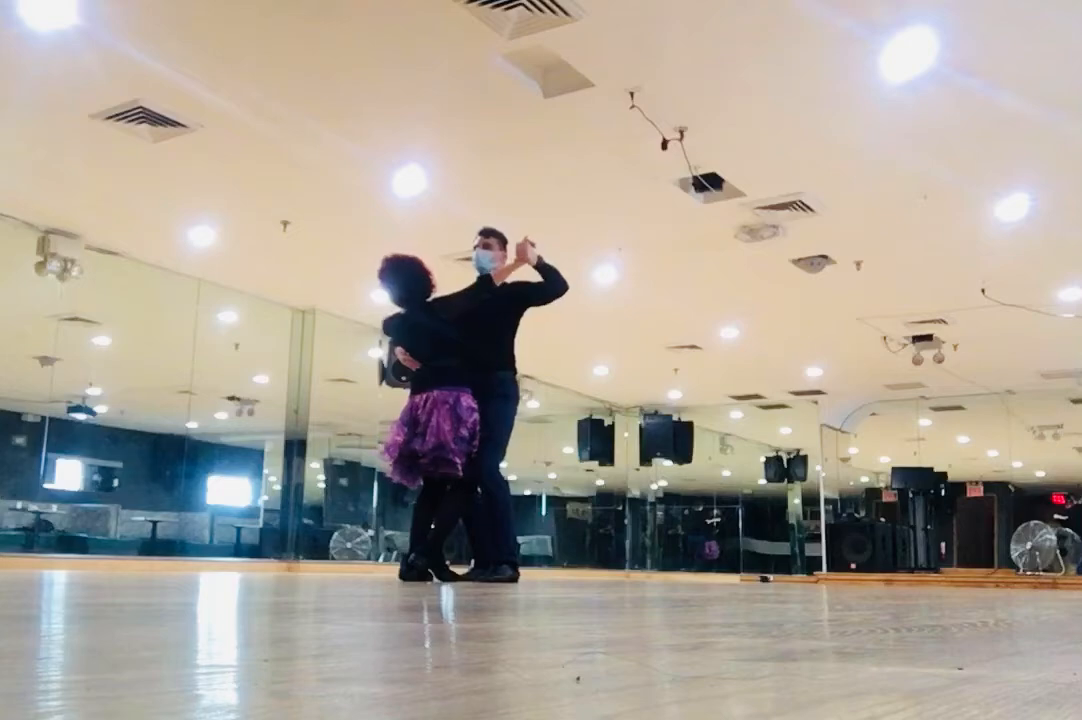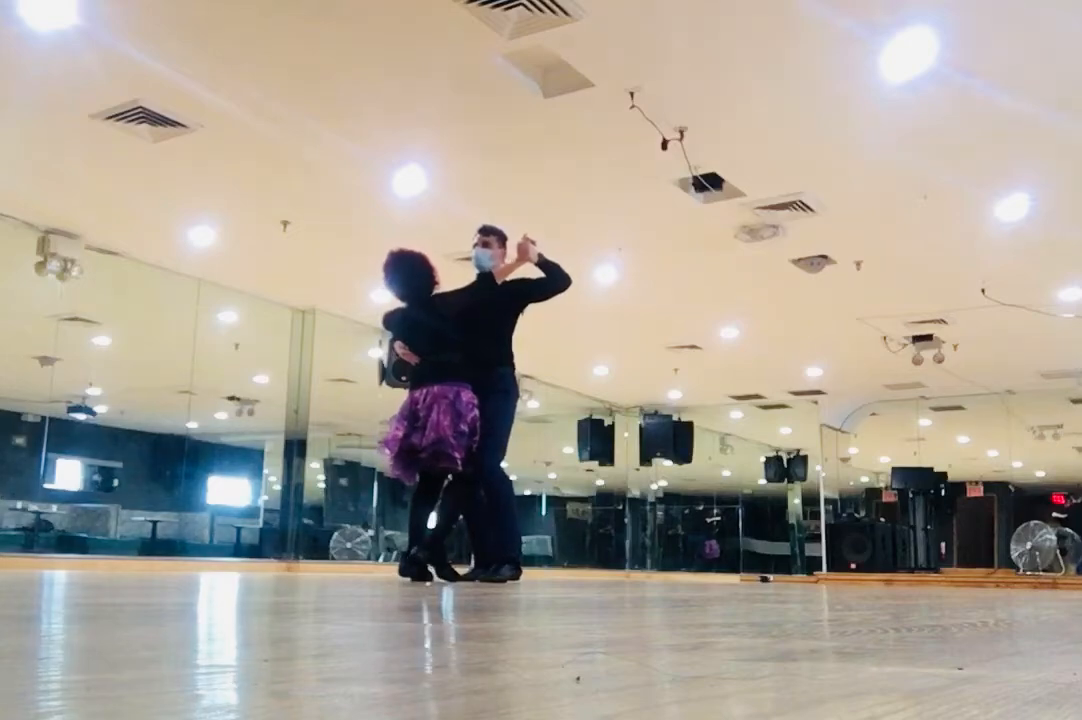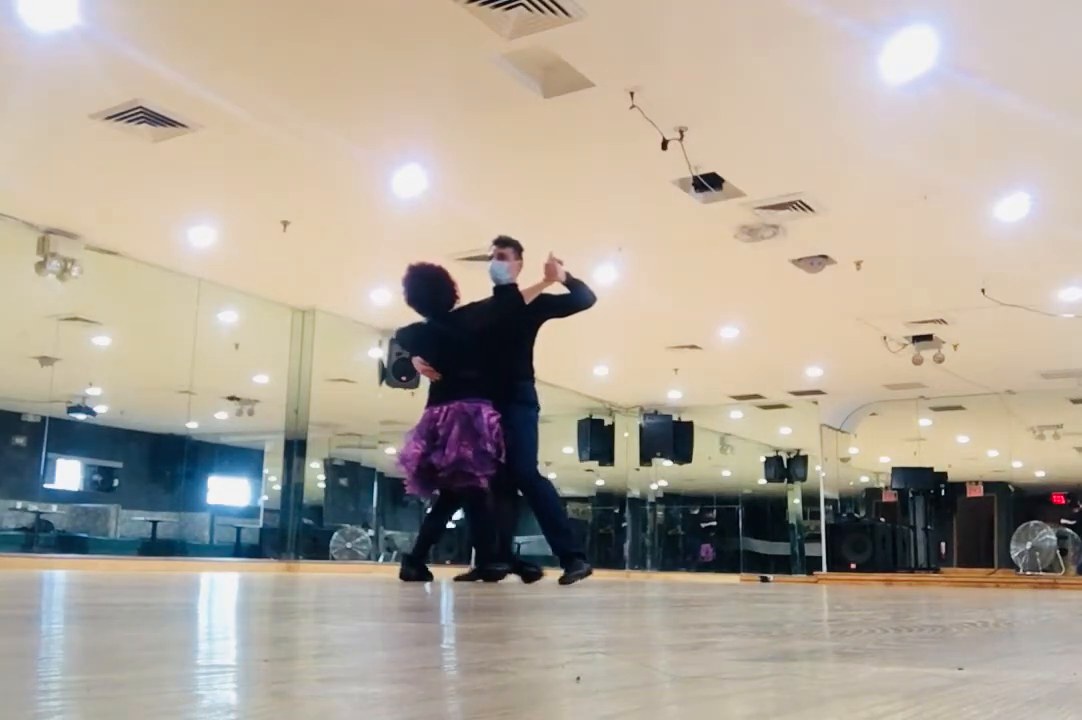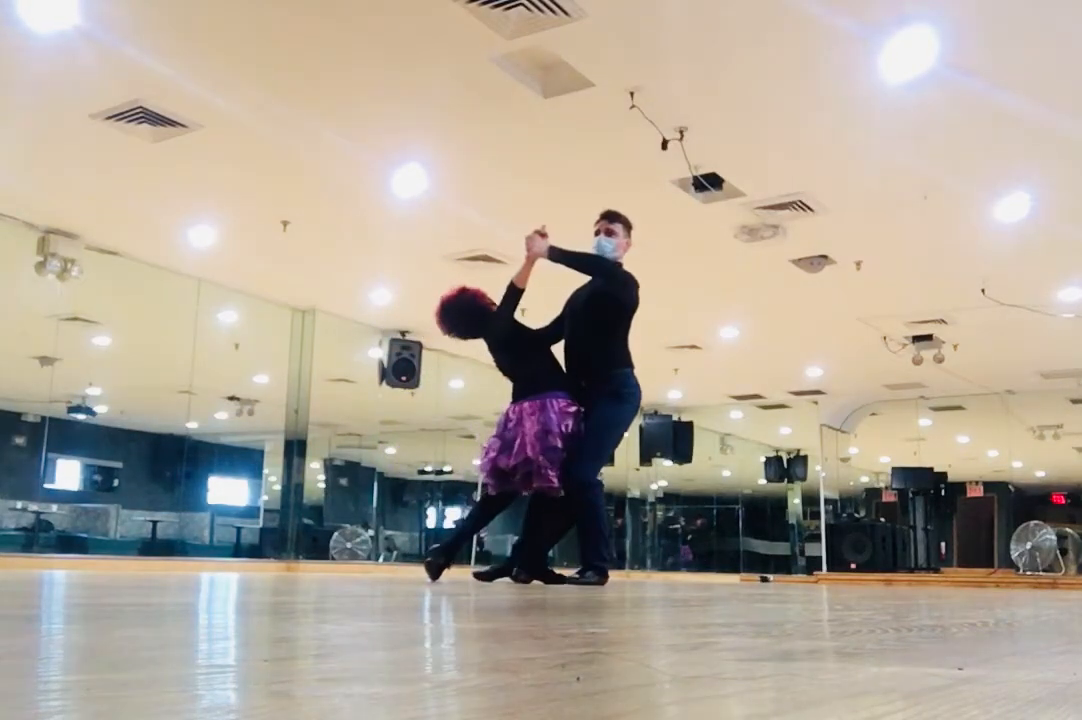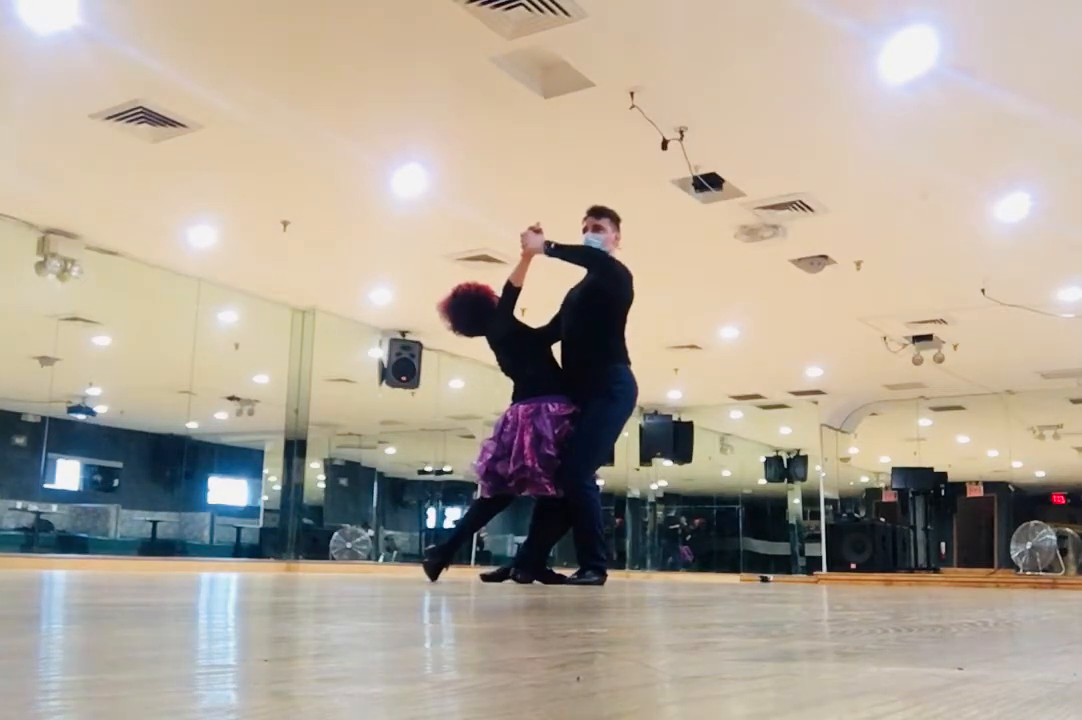
dt=1s
person 1, frame 1
left shoulder: (512, 293)
right shoulder: (458, 300)
left elbow: (558, 287)
left wrist: (534, 260)
right wrist: (405, 349)
left hip: (497, 388)
left knee: (486, 468)
right knee: (462, 473)
left ankle: (506, 560)
right ankle: (484, 559)
person 1, frame 2
left shoulder: (512, 290)
right shoulder: (457, 297)
left elbow: (561, 282)
left wrist: (535, 258)
right wrist: (405, 344)
left hip: (496, 385)
left knee: (488, 466)
right knee: (465, 471)
left ankle: (509, 559)
right ankle: (486, 559)
person 1, frame 3
left shoulder: (532, 304)
left elbow: (586, 299)
left wrist: (563, 278)
right wrist: (421, 360)
left hip: (517, 399)
left knee: (523, 473)
left ankle: (573, 556)
right ankle: (496, 558)
person 1, frame 4
left shoulder: (622, 285)
right shoulder: (582, 295)
left elbow: (609, 269)
right elbow: (552, 332)
left wrist: (548, 251)
left hip: (616, 392)
right hip: (587, 396)
left knee: (581, 473)
right knee: (566, 473)
left ankle: (596, 565)
right ankle: (528, 558)
person 1, frame 5
left shoulder: (616, 277)
right shoulder: (578, 291)
left elbow: (597, 260)
right elbow: (552, 332)
left wrist: (546, 247)
left hip: (611, 387)
right hip: (580, 391)
left knee: (576, 473)
right knee: (557, 473)
left ankle: (594, 566)
right ankle: (529, 561)
person 2, frame 1
left shoulder: (394, 324)
right shoulder: (438, 311)
right elbow: (480, 291)
right wrist: (518, 262)
left hip: (420, 403)
right hip: (452, 400)
left knee: (432, 485)
right knee: (463, 480)
left ankle: (414, 558)
right ankle: (429, 553)
person 2, frame 2
left shoulder: (396, 319)
right shoulder: (440, 307)
right elbow: (484, 287)
left hip: (420, 398)
right hip: (453, 395)
left knee: (428, 480)
right knee: (463, 473)
left ankle: (415, 553)
right ankle: (432, 547)
person 2, frame 3
left shoulder: (415, 334)
right shoulder: (463, 320)
right elbow: (509, 303)
left hip: (438, 413)
right hip: (473, 411)
left knee: (451, 491)
right knee: (472, 488)
left ankle: (416, 560)
person 2, frame 4
left shoulder: (500, 334)
right shoulder: (499, 326)
left elbow: (541, 337)
right elbow: (511, 296)
right wrist: (531, 258)
left hip: (527, 410)
right hip: (546, 408)
left knee: (501, 491)
right knee: (546, 488)
left ankle: (446, 551)
right ankle: (528, 561)
person 2, frame 5
left shoulder: (503, 334)
right shoulder: (501, 327)
left elbow: (546, 335)
right elbow: (508, 297)
right wrist: (528, 255)
left hip: (528, 413)
right hip: (546, 411)
left knee: (499, 492)
right knee: (558, 491)
left ankle: (443, 551)
